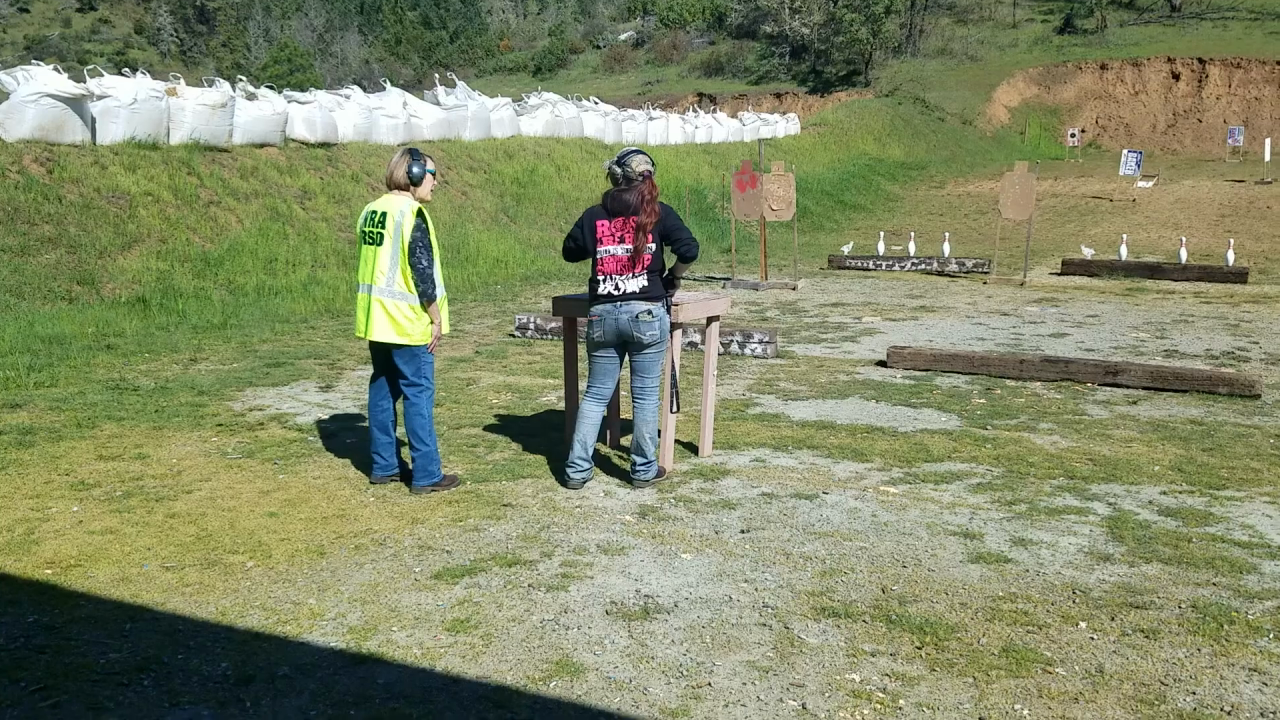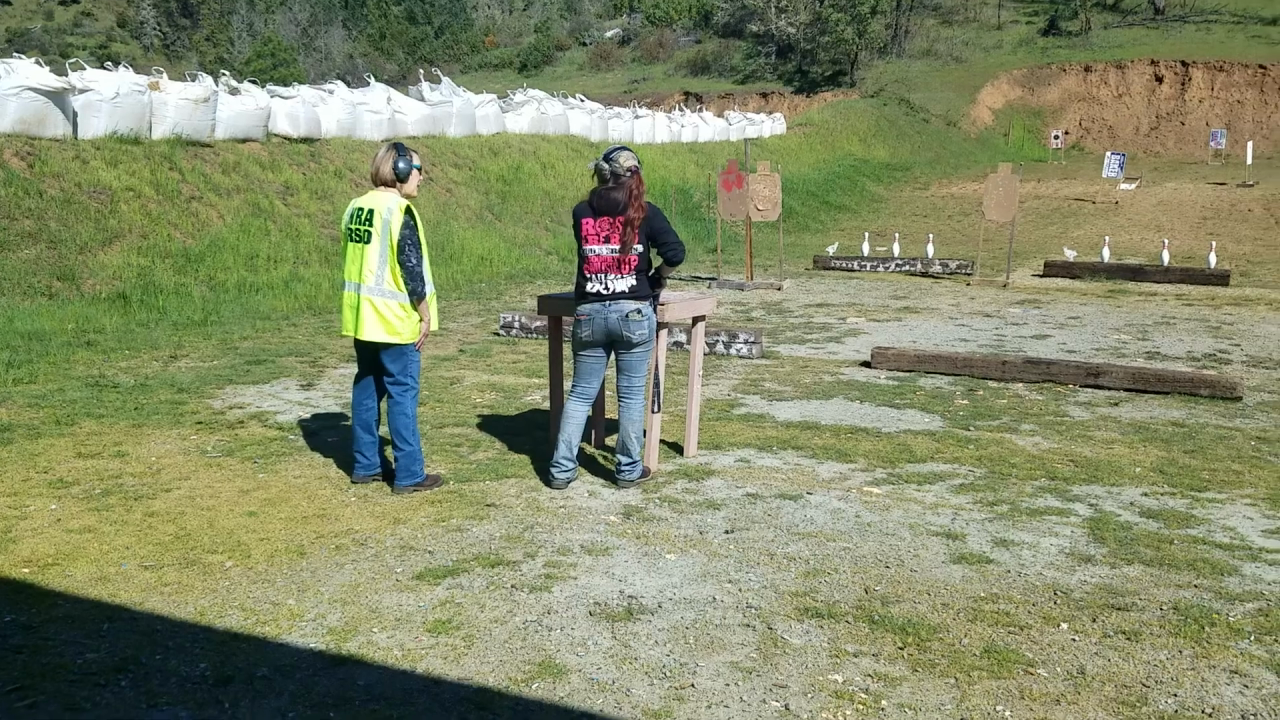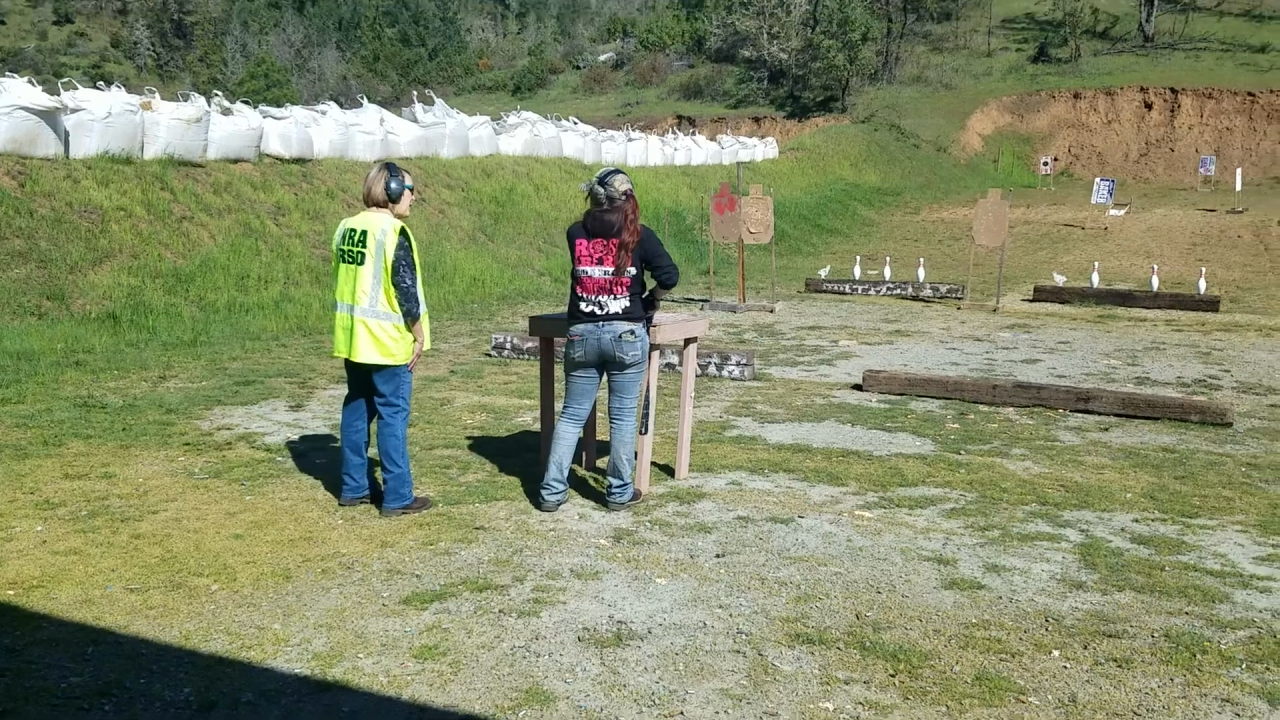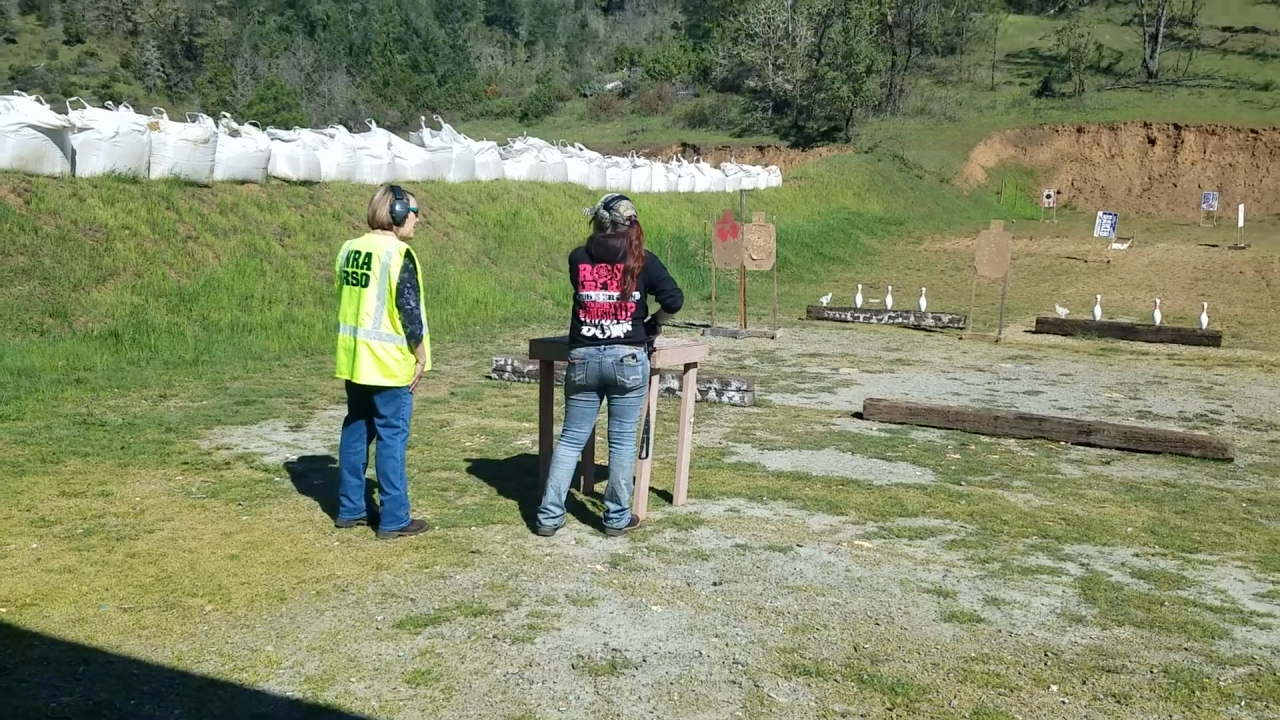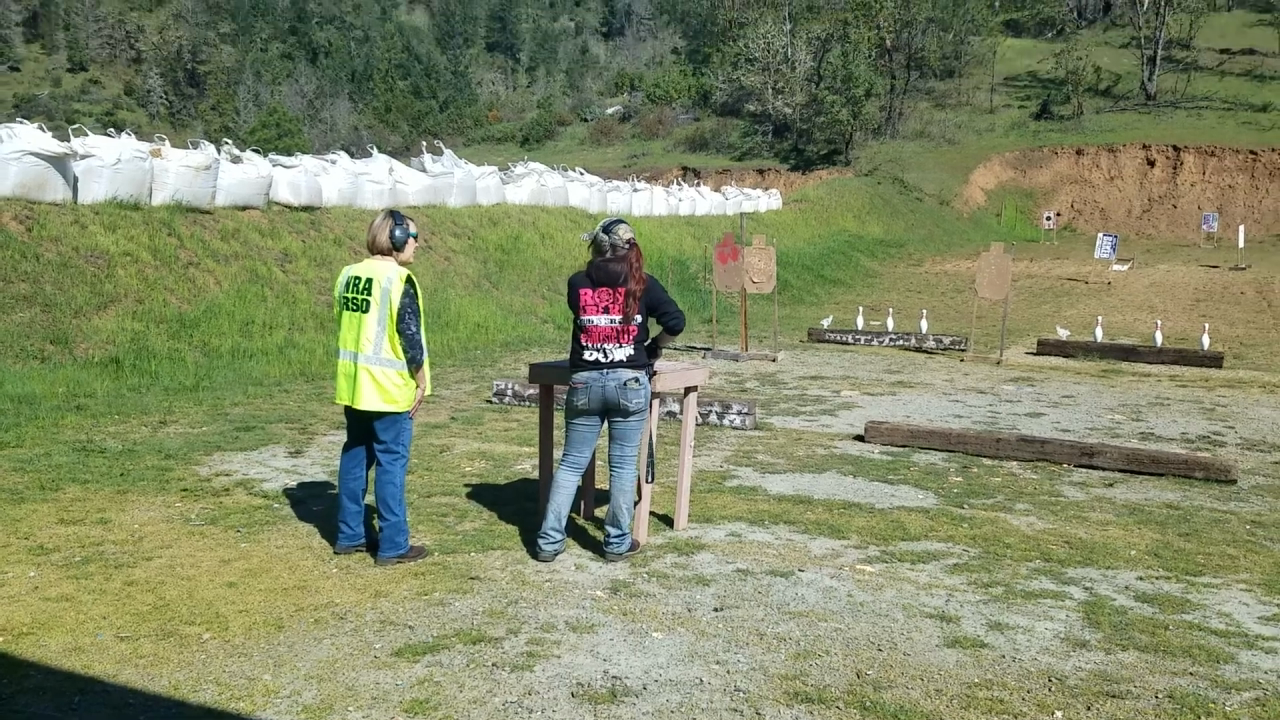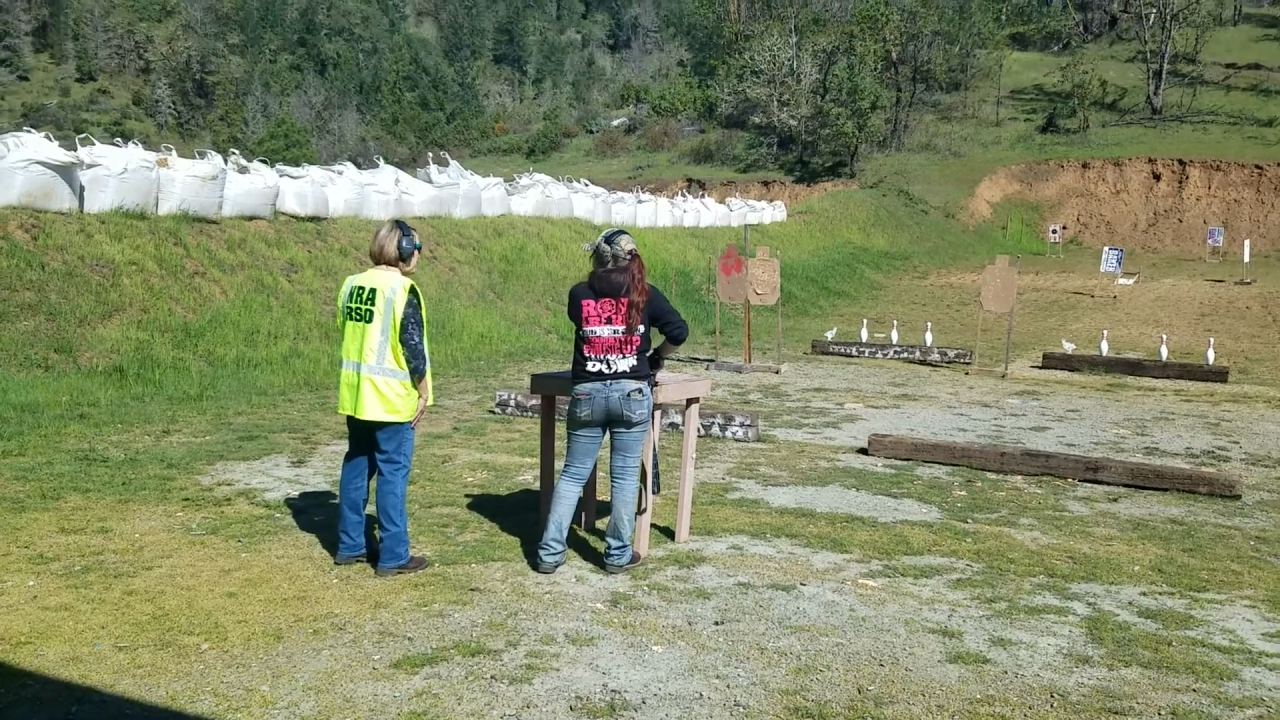
dt=0.2s
person 1, frame 1
left shoulder: (371, 211)
right shoulder: (412, 214)
right elbow: (423, 272)
right wrist: (436, 319)
left hip: (377, 319)
right hip: (407, 321)
left knee: (382, 389)
right knee: (418, 393)
left ankle: (383, 466)
right ankle: (426, 474)
person 1, frame 2
left shoulder: (355, 208)
right shoulder: (400, 210)
right elbow: (412, 269)
right wrist: (425, 316)
left hip: (363, 317)
right hip: (395, 319)
left knee: (367, 388)
right knee: (402, 392)
left ankle: (365, 465)
right ankle: (409, 475)
person 1, frame 3
left shoulder: (346, 228)
right shoulder: (394, 232)
left elbow: (344, 280)
right elbow: (406, 290)
right wrist: (418, 336)
left hip: (353, 337)
right hip: (387, 340)
left knee: (356, 409)
right knee: (392, 414)
left ankle: (353, 487)
right ankle: (397, 497)
person 1, frame 4
left shoulder: (349, 250)
right shoulder: (398, 254)
left elbow: (346, 301)
right elbow: (409, 312)
right wrist: (421, 357)
left hip: (354, 359)
right hip: (389, 362)
left knee: (356, 430)
right knee: (392, 436)
left ankle: (350, 509)
right ankle: (394, 518)
person 1, frame 5
left shoulder: (348, 275)
right shoulder: (399, 279)
left elbow: (344, 326)
right elbow: (410, 337)
right wrist: (421, 382)
left hip: (354, 384)
right hip: (389, 388)
left knee: (355, 456)
right knee: (391, 462)
left ankle: (349, 535)
right ankle: (393, 545)
person 1, frame 6
left shoulder: (352, 285)
right shoulder: (403, 289)
left elbow: (347, 335)
right elbow: (413, 348)
right wrist: (423, 392)
left hip: (356, 395)
right hip: (392, 398)
left knee: (356, 466)
right knee: (392, 472)
left ankle: (349, 545)
right ankle: (393, 556)
person 2, frame 1
left shoulder: (593, 216)
right shoulder: (658, 213)
left elbow: (569, 252)
right elbow: (689, 249)
right wrist: (672, 278)
left hip: (602, 315)
right hip: (646, 313)
left knee: (596, 394)
right knee: (646, 395)
left ankle: (577, 469)
right ankle: (644, 469)
person 2, frame 2
left shoulder: (582, 213)
right shoulder: (645, 212)
right elbow: (675, 253)
right wrist: (657, 278)
left hip: (589, 314)
right hip: (634, 313)
left knee: (580, 393)
right knee: (631, 394)
left ankle: (561, 469)
right ankle: (629, 469)
person 2, frame 3
left shoulder: (576, 234)
right shoulder: (639, 235)
right elbow: (669, 276)
right wrist: (651, 300)
left hip: (582, 334)
right hip: (626, 334)
left knee: (572, 415)
right knee: (623, 416)
left ankle: (552, 491)
right ankle: (620, 492)
person 2, frame 4
left shoulder: (578, 258)
right shoulder: (642, 260)
right elbow: (673, 300)
right wrist: (653, 324)
left hip: (583, 358)
right hip: (628, 358)
left knee: (571, 438)
right knee: (623, 440)
left ankle: (549, 515)
right ankle: (617, 517)
person 2, frame 5
left shoulder: (578, 283)
right shoulder: (643, 284)
right elbow: (675, 322)
right wrist: (653, 348)
left hip: (585, 383)
right hip: (629, 382)
left knee: (571, 463)
right knee: (623, 465)
left ankle: (549, 541)
right ankle: (617, 542)
person 2, frame 6
left shoulder: (579, 294)
right shoulder: (645, 294)
right elbow: (678, 331)
right wrist: (656, 358)
left hip: (587, 394)
right hip: (632, 393)
left knee: (573, 474)
right knee: (625, 476)
left ankle: (550, 553)
right ankle: (618, 555)
